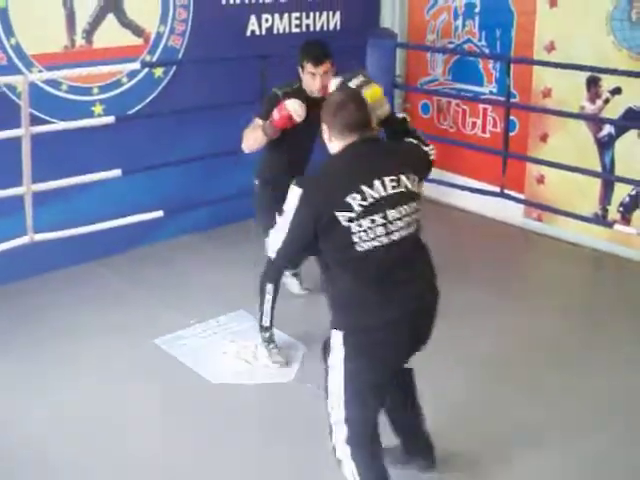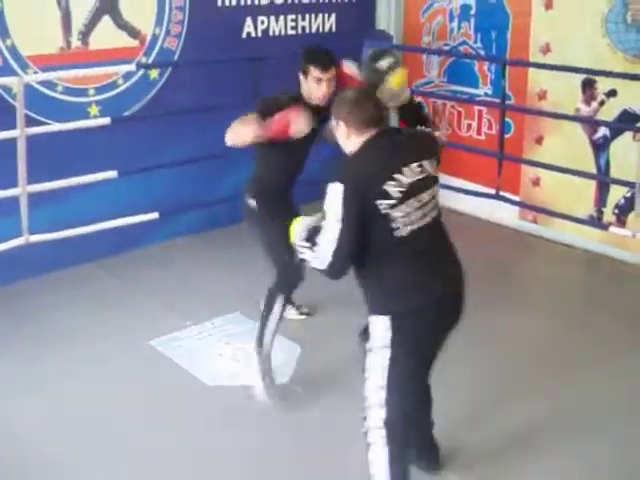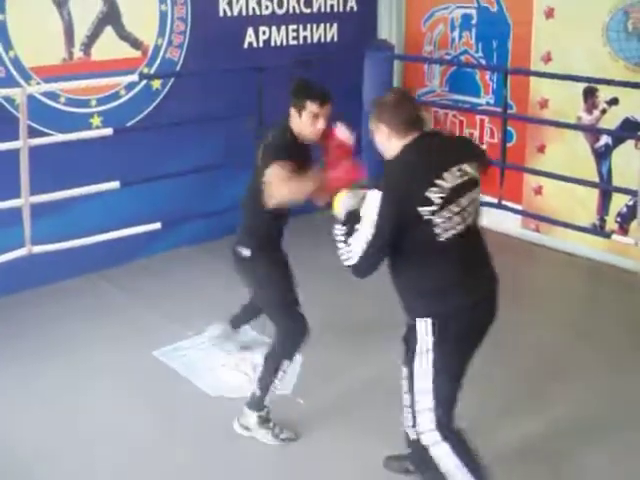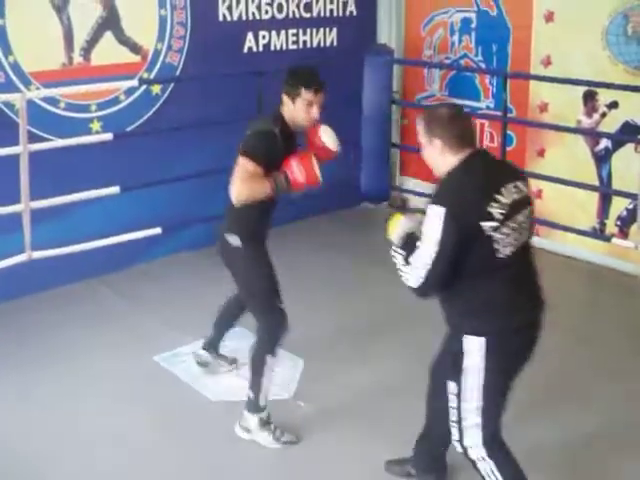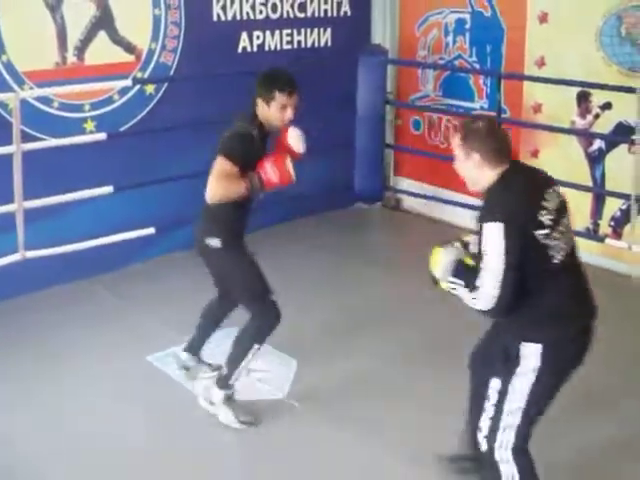
dt=0.2s
person 1, frame 1
left shoulder: (316, 187)
right shoulder: (405, 157)
left elbow: (282, 257)
right elbow: (423, 151)
left wrist: (302, 222)
right wrist: (387, 114)
left hip: (363, 325)
right hip: (420, 307)
left knee: (352, 430)
right knee: (391, 373)
person 1, frame 2
left shoulder: (351, 178)
right shoulder: (416, 145)
left elbow: (332, 262)
left wrist: (304, 236)
left hip: (401, 310)
right hip: (448, 293)
left knee: (384, 417)
right knee: (409, 369)
person 1, frame 3
left shoulder: (392, 184)
right shoulder: (457, 150)
left elbow: (359, 260)
right elbow: (480, 159)
left wrist: (346, 216)
left hip: (442, 312)
right hip: (478, 296)
left knee: (430, 420)
right knee: (429, 377)
person 1, frame 4
left shoulder: (451, 199)
right shoulder: (507, 173)
left elbow: (422, 280)
left wrist: (401, 239)
left hip: (489, 332)
right hip: (521, 313)
left knee: (477, 435)
right knee: (446, 379)
person 1, frame 5
left shoulder: (501, 212)
right shoulder: (537, 180)
left elbow: (491, 299)
left wrist: (450, 270)
right wrist: (479, 255)
left hip: (545, 338)
right hip: (563, 317)
left knee: (503, 436)
right knee: (484, 365)
person 2, frame 1
right shoulder: (281, 98)
right elbow: (247, 144)
right wrist: (276, 123)
left hip: (298, 180)
right hip: (270, 183)
left ankle: (290, 272)
person 2, frame 2
left shoulder: (322, 109)
right shoulder: (280, 106)
right elbow: (233, 136)
right wrist: (274, 128)
left hip: (283, 198)
right hip: (262, 202)
left knee: (300, 253)
right knee: (290, 273)
left ankle: (284, 302)
person 2, frame 3
left shoulder: (305, 148)
right shoulder: (278, 148)
left elbow: (319, 197)
right elbow: (277, 194)
right wrist: (323, 178)
left hip: (268, 242)
right hip: (255, 248)
left knee: (277, 297)
right knee: (295, 327)
left ankle: (228, 328)
right ankle: (253, 414)
person 2, frame 4
left shoulder: (287, 134)
right shoulder: (264, 135)
left elbow: (296, 180)
right elbow: (239, 191)
left wrist: (312, 160)
right wrist: (285, 178)
left hip: (250, 235)
right hip: (240, 238)
left knee: (250, 295)
right knee: (273, 320)
left ankle: (209, 349)
right ankle: (253, 417)
person 2, frame 5
left shoulder: (259, 133)
right shoulder: (242, 136)
left elbow: (256, 177)
right elbow: (214, 192)
left wrist: (284, 159)
right wrist: (261, 178)
left hip: (222, 235)
right hip: (219, 237)
left knee: (230, 296)
right knee: (267, 313)
left ankle: (190, 354)
right ankle: (219, 391)
person 3, frame 1
left shoulder: (597, 100)
right shoulder: (584, 106)
right elbow: (594, 112)
right wrist: (608, 97)
left hip: (611, 130)
right hip: (603, 139)
right knee: (607, 176)
right ankle: (602, 210)
person 3, frame 2
left shoulder: (592, 102)
right shoulder: (580, 108)
right elbow: (589, 115)
right wrist: (603, 99)
left hip: (606, 132)
right hip: (599, 141)
left knee: (627, 114)
right knee: (603, 178)
right ankle: (597, 212)
person 3, frame 3
left shoulder: (594, 110)
right shoulder: (581, 116)
right elbow: (591, 123)
right wrist: (604, 108)
left hip: (608, 140)
right hip: (601, 149)
right knee: (605, 186)
right ankle: (600, 221)
person 3, frame 4
left shoulder: (594, 114)
right shoulder: (581, 120)
right elbow: (591, 127)
right wrist: (603, 112)
left hip: (608, 144)
right hip: (601, 153)
right knee: (605, 190)
right ankle: (600, 224)
person 3, frame 5
left shoulder: (588, 115)
right shoulder: (575, 121)
right elbow: (584, 128)
right wrist: (596, 115)
left hip: (601, 145)
right hip: (594, 153)
left knee: (622, 127)
right knee: (599, 190)
right ankle: (594, 224)
